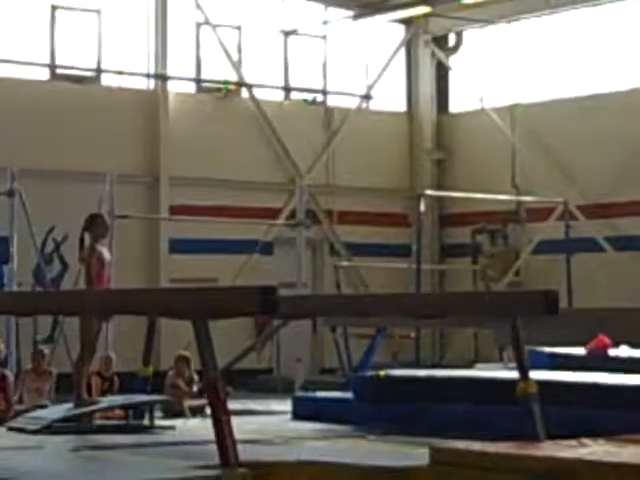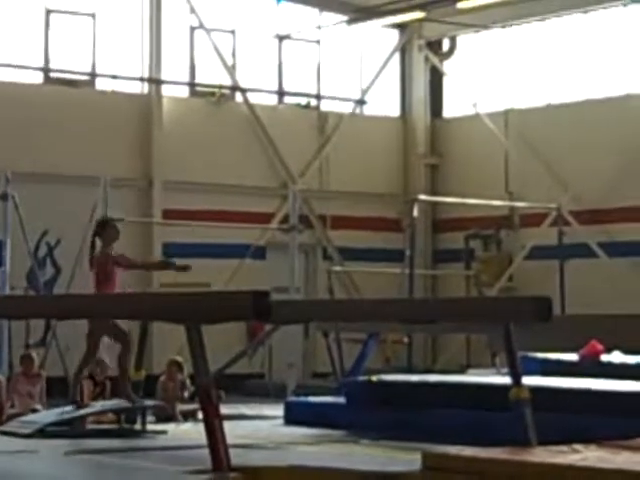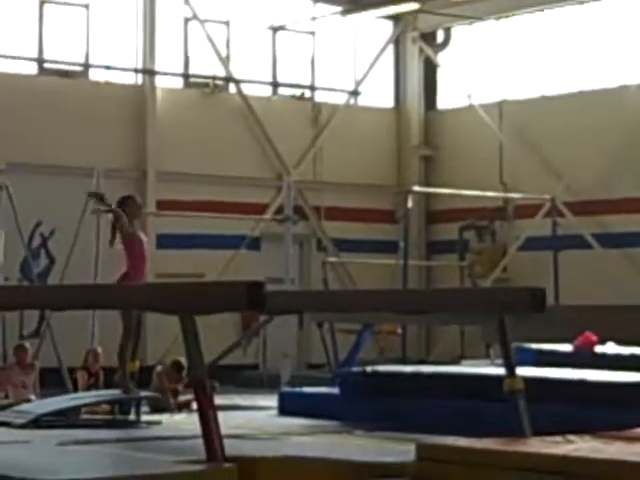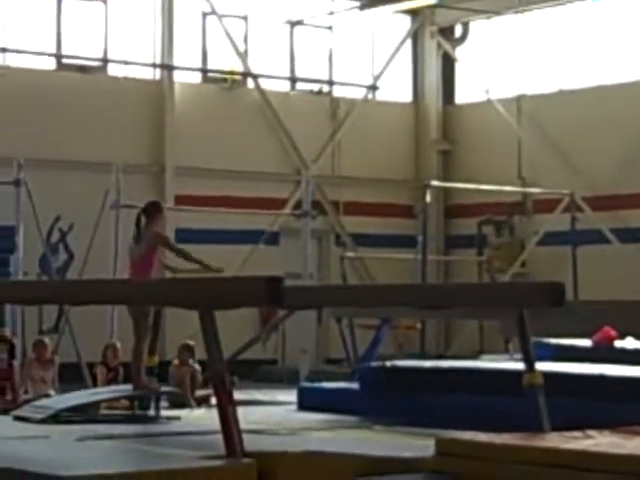
dt=1s
person 1, frame 1
left shoulder: (104, 250)
right shoulder: (93, 250)
right elbow: (91, 281)
left knee: (90, 350)
right knee: (86, 350)
left ankle: (82, 393)
right ankle: (79, 394)
person 1, frame 2
left shoulder: (110, 254)
right shoulder: (102, 254)
left elbow: (137, 264)
right elbow: (131, 264)
left wrist: (166, 265)
right wrist: (163, 265)
left knee: (91, 353)
right knee: (125, 341)
right ankle: (124, 387)
person 1, frame 3
left shoulder: (134, 229)
right shoulder: (126, 229)
right elbow: (119, 217)
right wrist: (107, 204)
left hip: (136, 285)
right hip: (128, 285)
left knee: (133, 331)
right knee: (129, 331)
left ankle: (124, 374)
right ankle: (124, 376)
person 1, frame 4
left shoulder: (140, 234)
right shoulder: (155, 235)
right elbow: (180, 253)
left wrist: (169, 268)
right wrist: (206, 266)
left knee: (142, 334)
right knee: (141, 334)
left ankle: (139, 376)
right ankle: (138, 378)
